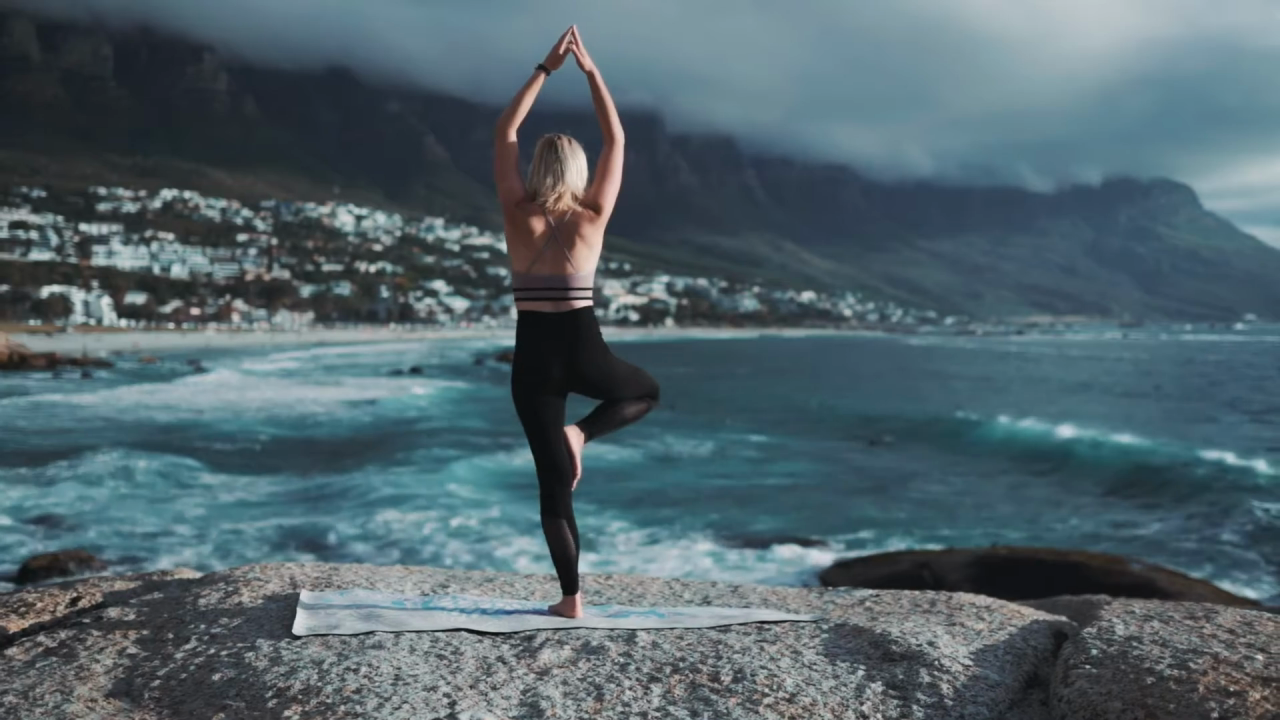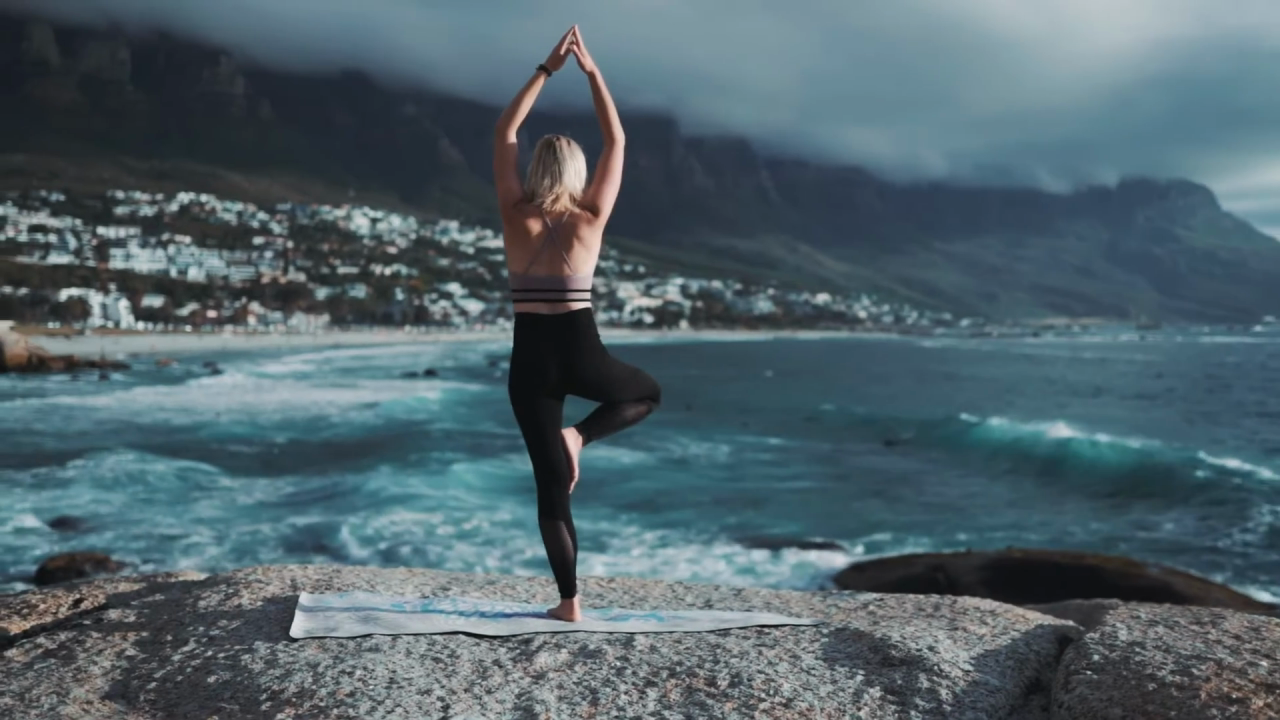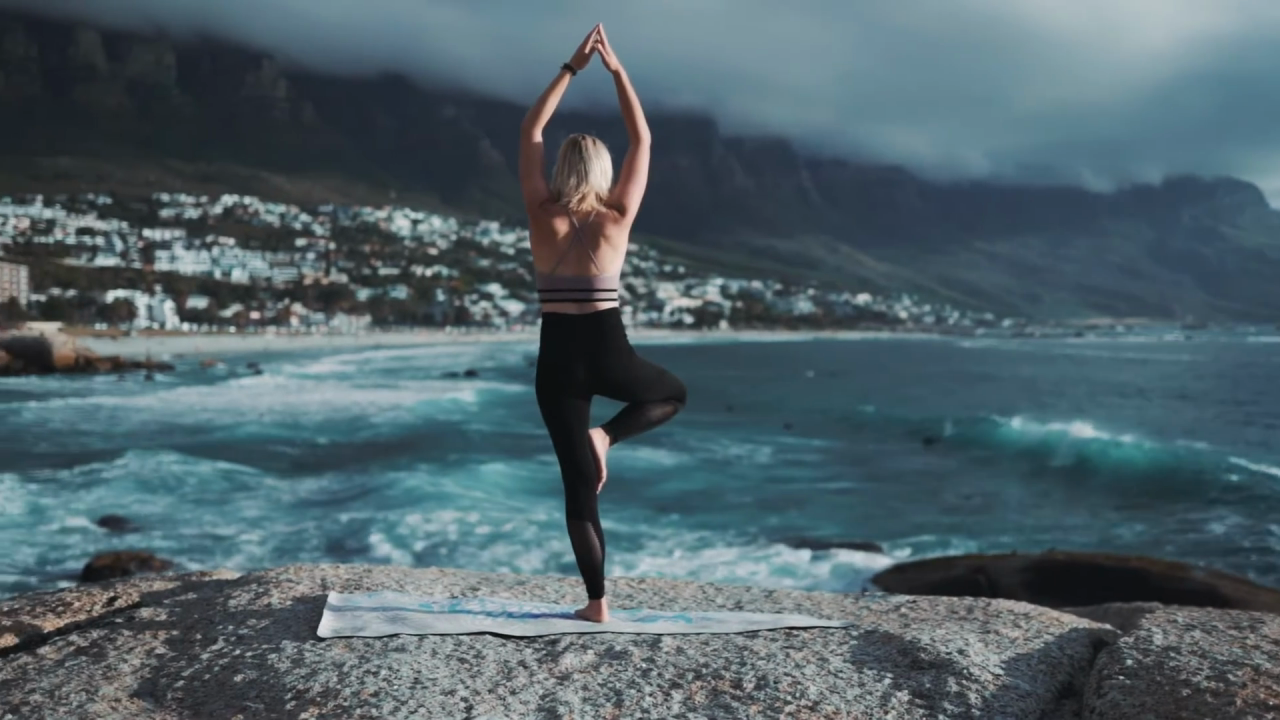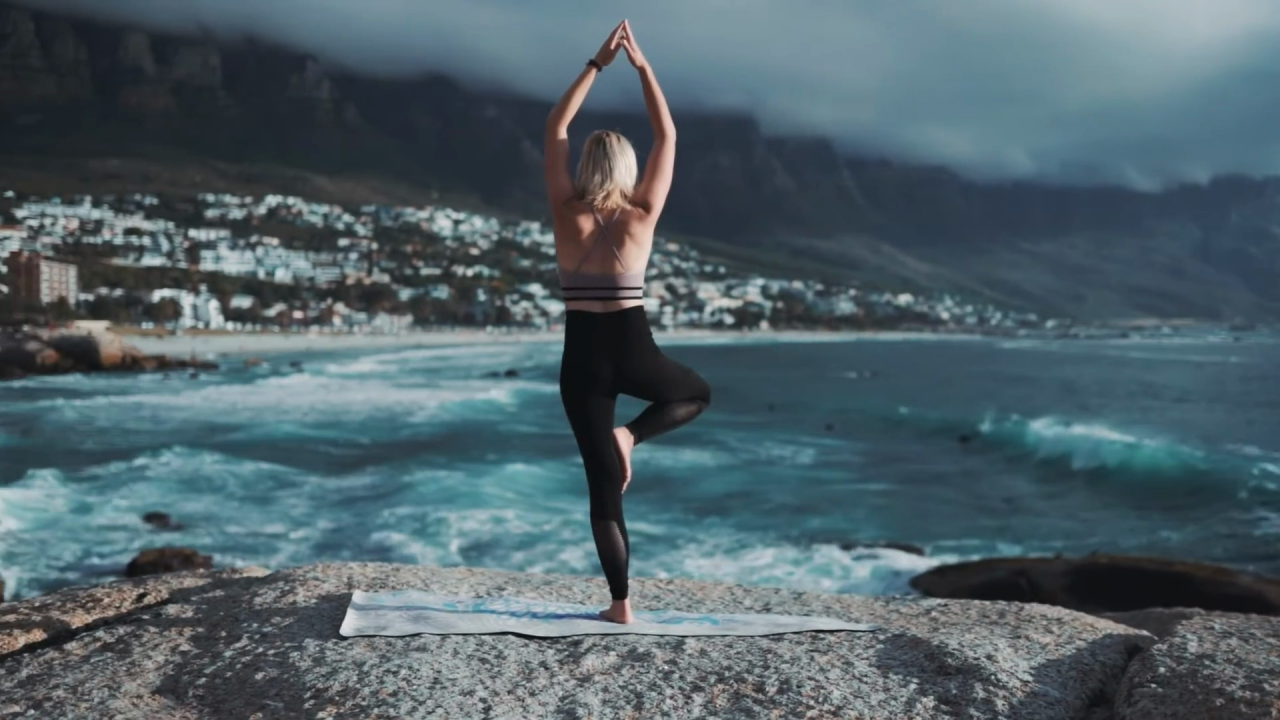
dt=0.5s
person 1, frame 1
left shoulder: (517, 215)
right shoulder: (593, 218)
left elbow: (505, 133)
right elbow: (616, 138)
left wrist: (545, 69)
right wrist: (589, 69)
left hip: (533, 358)
right hip: (584, 352)
left knee: (553, 485)
right knee: (647, 392)
left ankle: (572, 599)
right ankle: (582, 433)
person 1, frame 2
left shoulder: (515, 216)
right shoulder: (590, 219)
left elbow: (504, 133)
right elbow: (616, 139)
left wrist: (547, 69)
right wrist: (590, 69)
left hip: (530, 360)
right hip: (581, 355)
left knee: (551, 488)
right knee: (647, 392)
left ankle: (568, 602)
right ankle: (580, 434)
person 1, frame 3
left shoulder: (542, 217)
right shoulder: (617, 219)
left elbow: (530, 132)
right elbow: (642, 138)
left wrist: (571, 68)
right wrist: (615, 68)
left hip: (558, 361)
right hip: (609, 355)
left knee: (578, 487)
right knee: (674, 393)
left ankle: (597, 604)
right ankle: (607, 436)
person 1, frame 4
left shoulder: (566, 214)
right shoulder: (642, 216)
left elbow: (555, 129)
right elbow: (667, 136)
left wrist: (597, 63)
right wrist: (641, 64)
left hip: (582, 359)
right hip: (633, 353)
left knee: (603, 487)
right knee: (697, 392)
left ankle: (620, 605)
right ankle: (631, 435)
